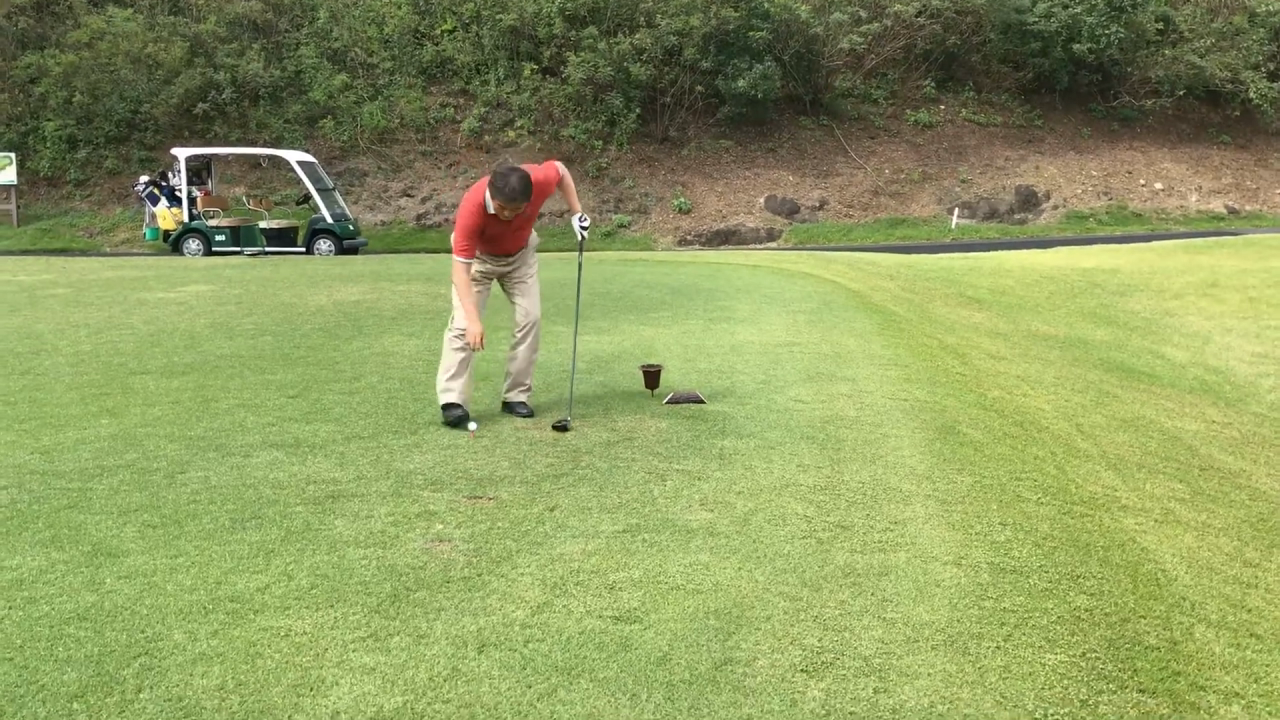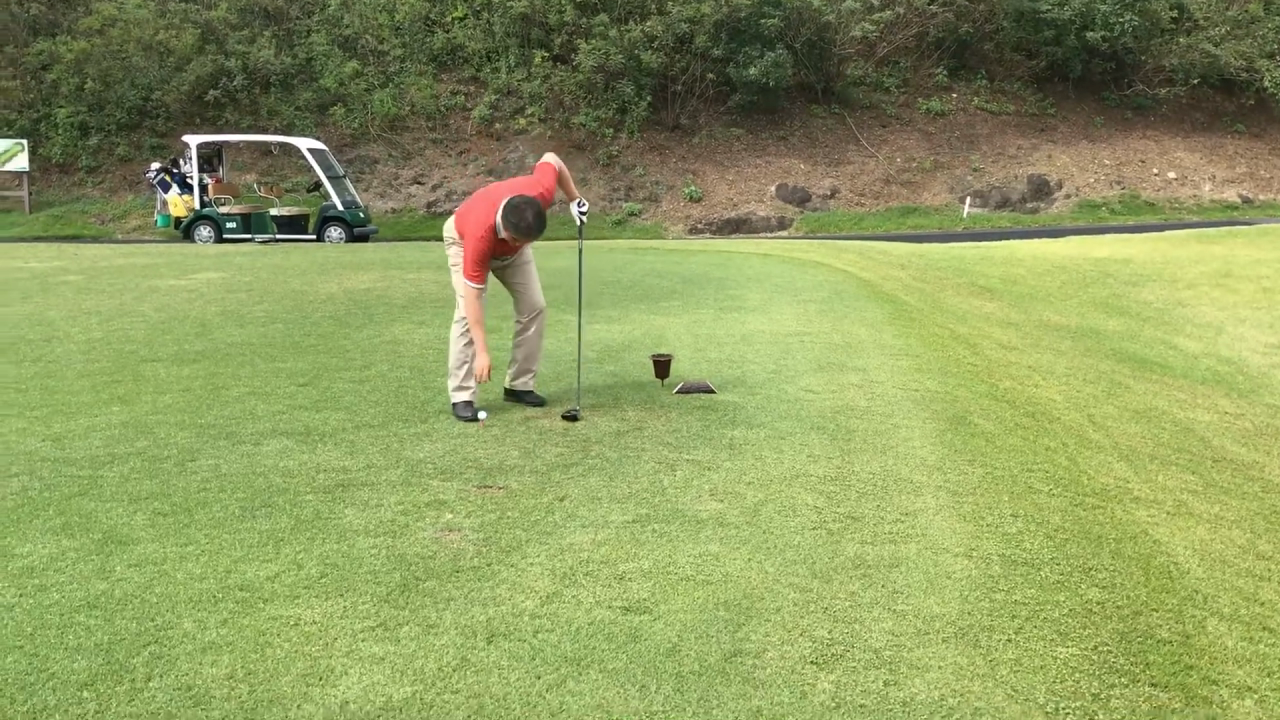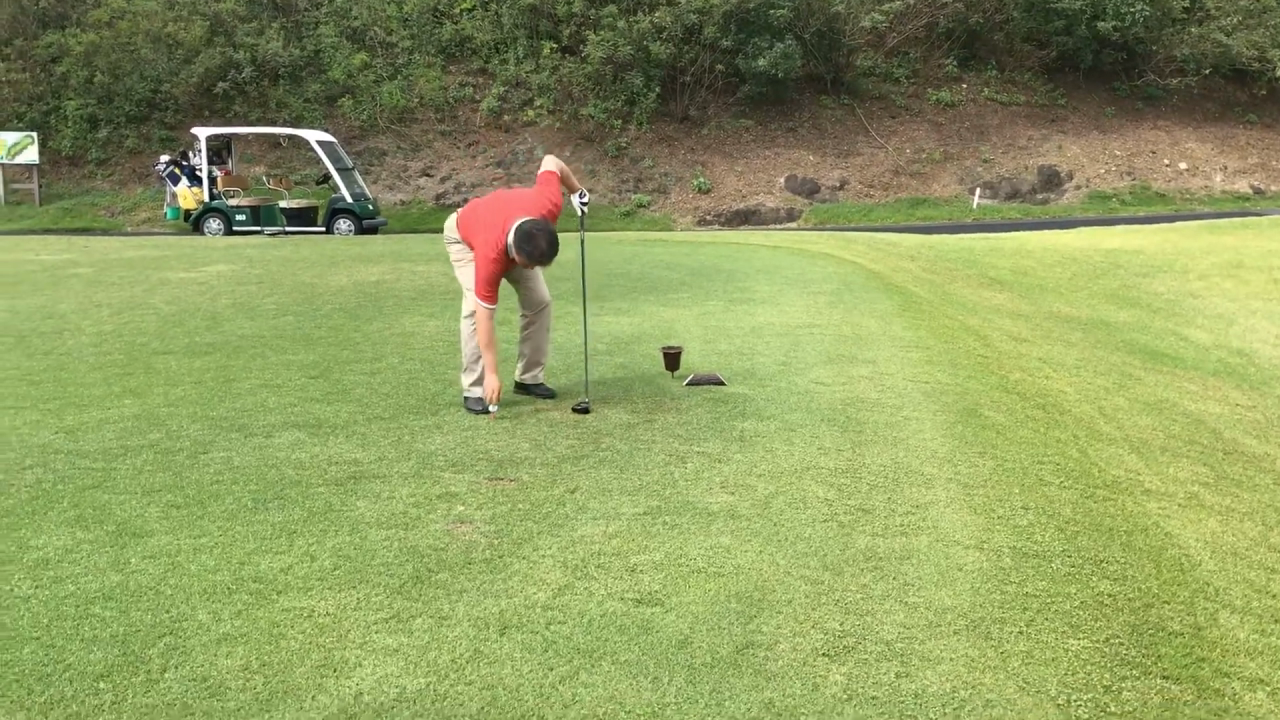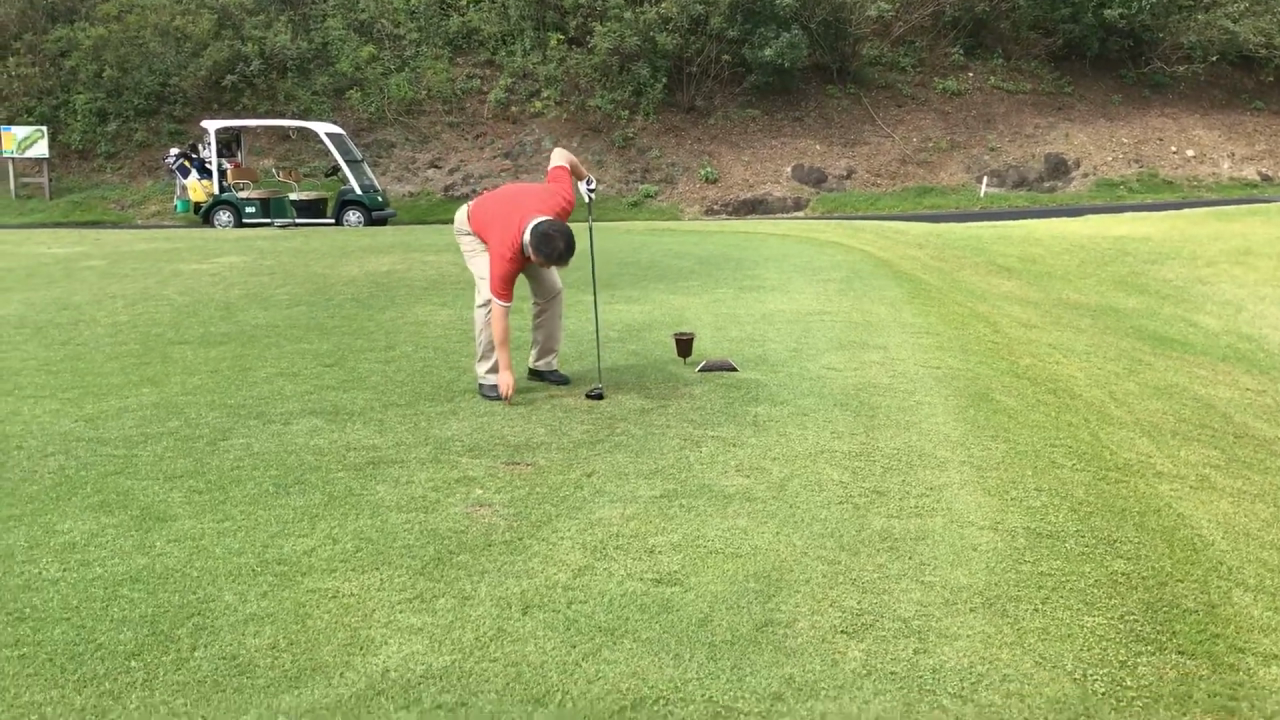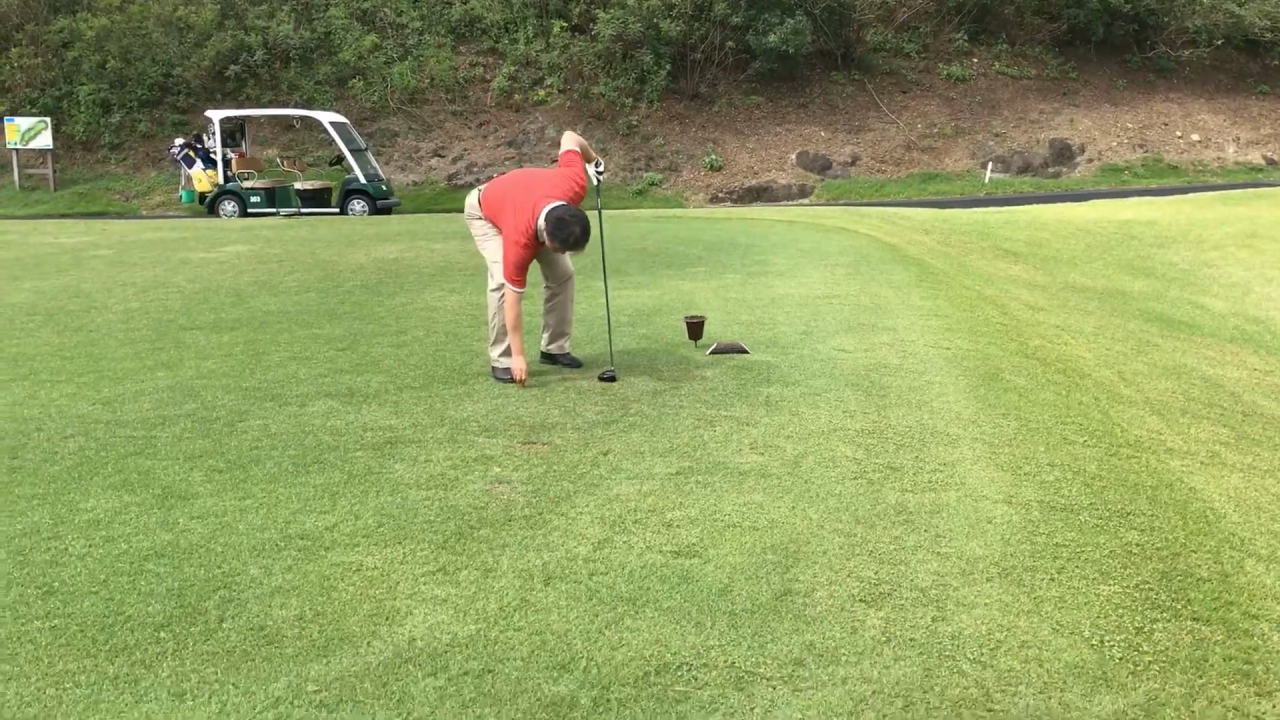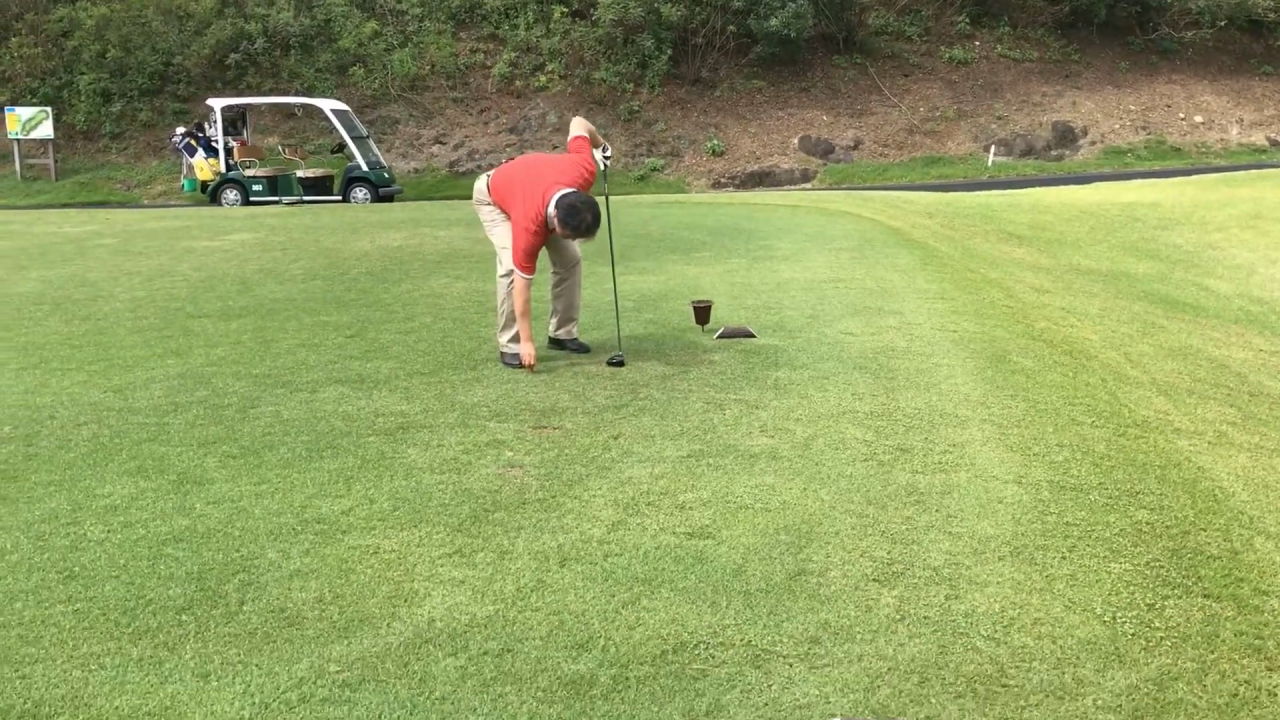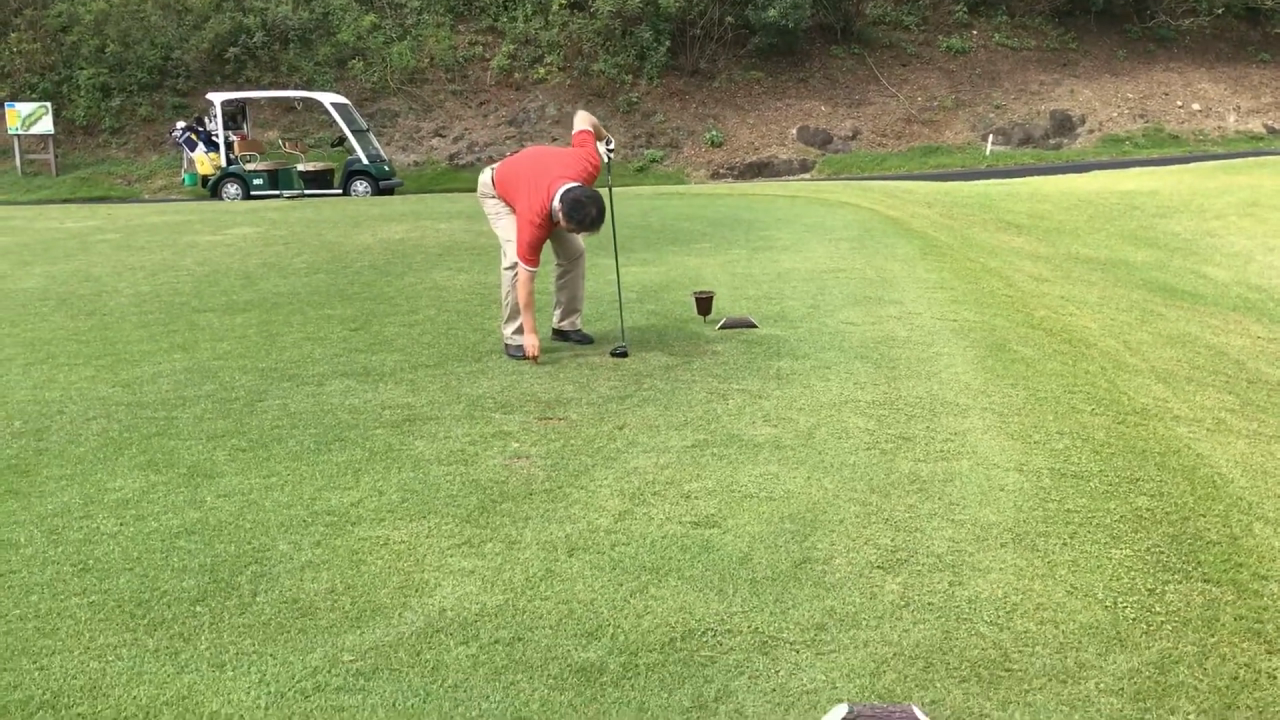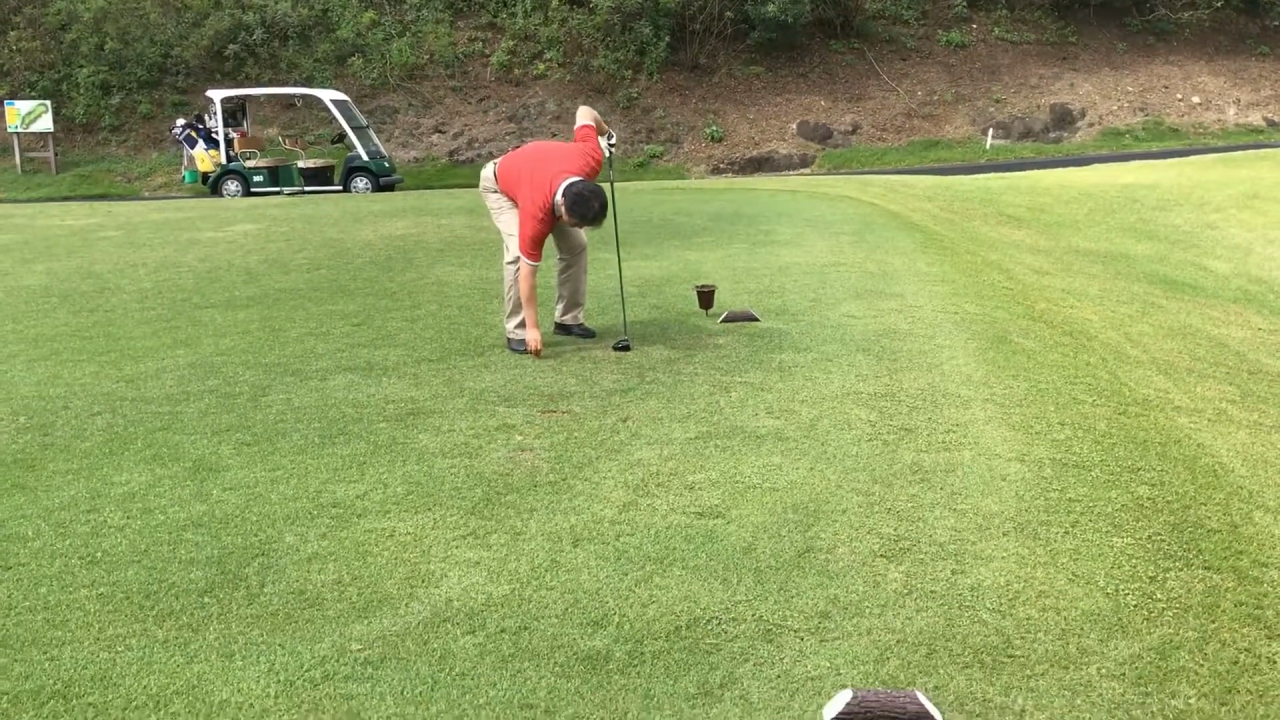
dt=0.2s
person 1, frame 1
left shoulder: (538, 181)
right shoulder: (473, 207)
left elbow: (559, 167)
right elbow: (461, 267)
left wrist: (576, 212)
right wrist: (473, 319)
left hip: (519, 253)
right hip: (476, 255)
left knee: (529, 318)
right knee: (463, 323)
left ankle: (516, 396)
right ankle: (452, 401)
person 1, frame 2
left shoulder: (541, 193)
right shoulder: (480, 234)
left elbow: (551, 159)
right elbow: (473, 299)
left wrist: (574, 198)
right wrist: (482, 353)
left hip: (509, 243)
right hip: (463, 239)
left knee: (533, 306)
right knee: (466, 309)
left ankle: (520, 385)
right ankle: (462, 395)
person 1, frame 3
left shoulder: (549, 206)
right shoulder: (492, 255)
left elbow: (551, 161)
right elbow: (485, 315)
left wrist: (576, 191)
right wrist: (493, 373)
left hip: (508, 229)
right hip: (464, 236)
left knee: (539, 301)
right knee: (474, 307)
left ankle: (529, 378)
right ankle: (474, 389)
person 1, frame 4
left shoulder: (563, 202)
right shoulder: (507, 254)
left elbow: (559, 155)
right elbow: (499, 312)
left wrist: (584, 178)
right wrist: (506, 370)
left hip: (516, 216)
right hip: (474, 227)
left knee: (550, 290)
right knee: (489, 296)
left ankle: (543, 365)
right ankle: (489, 376)
person 1, frame 5
left shoulder: (575, 186)
right shoulder: (521, 238)
left elbow: (570, 137)
right elbow: (513, 298)
left wrist: (594, 161)
right wrist: (518, 356)
left hip: (527, 200)
right hip: (485, 212)
left knee: (562, 274)
right knee: (502, 281)
left ankle: (555, 349)
right ankle: (502, 359)
person 1, frame 6
left shoulder: (585, 172)
right shoulder: (531, 225)
left elbow: (578, 123)
right elbow: (522, 285)
left wrist: (601, 146)
right wrist: (528, 342)
left hip: (538, 185)
right hip: (493, 196)
left knee: (570, 259)
right knee: (511, 266)
left ankle: (562, 334)
right ankle: (510, 345)
person 1, frame 7
left shoulder: (589, 166)
right shoulder: (535, 218)
left elbow: (582, 117)
right elbow: (526, 277)
left wrist: (605, 139)
right wrist: (531, 334)
left hip: (540, 179)
right hip: (497, 190)
left knee: (574, 251)
right knee: (515, 259)
left ankle: (566, 325)
right ankle: (514, 337)
person 1, frame 8
left shoulder: (592, 160)
right shoulder: (538, 213)
left elbow: (584, 112)
right elbow: (528, 271)
left wrist: (606, 133)
right wrist: (533, 328)
left hip: (541, 173)
right hip: (500, 185)
left knee: (576, 245)
right knee: (518, 253)
left ankle: (569, 319)
right ankle: (517, 331)
